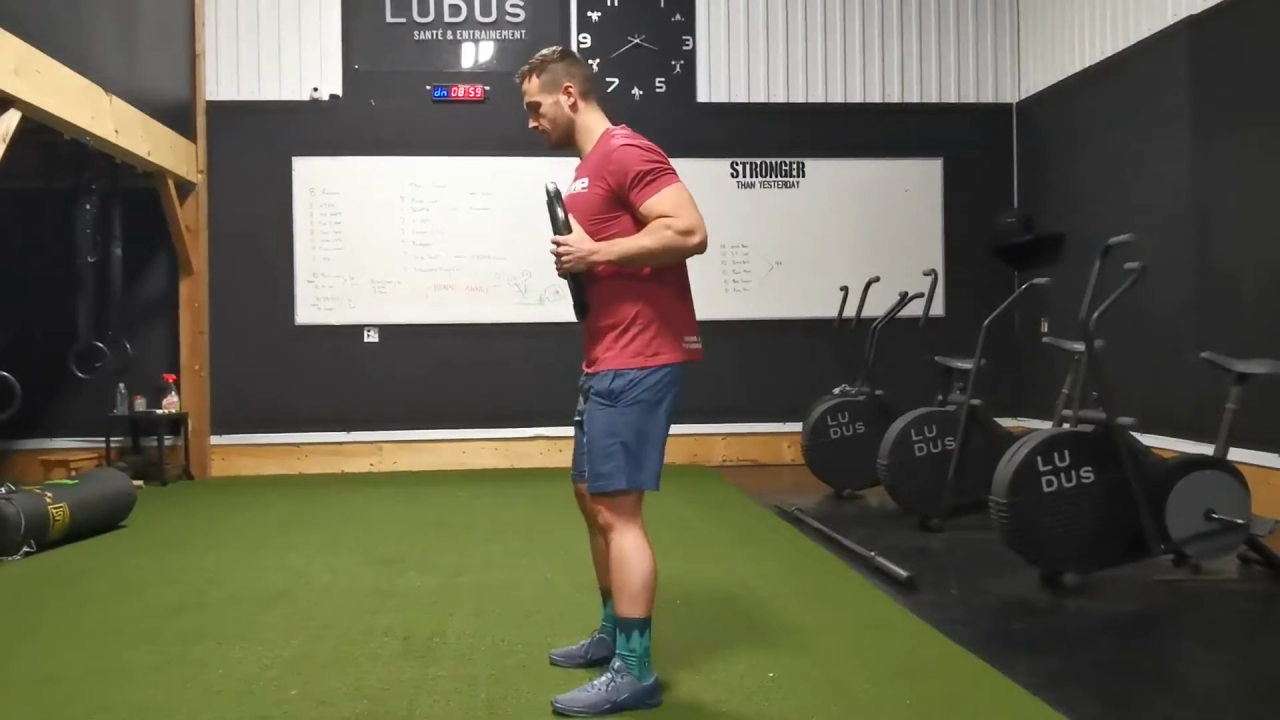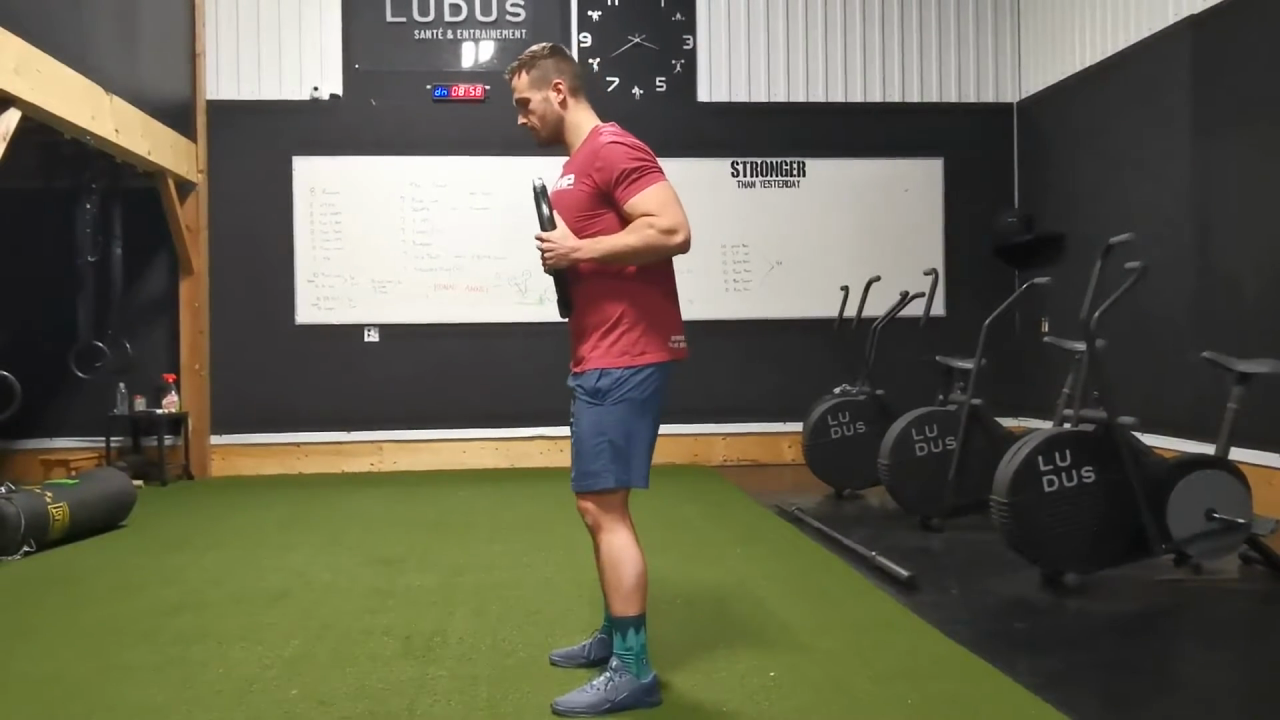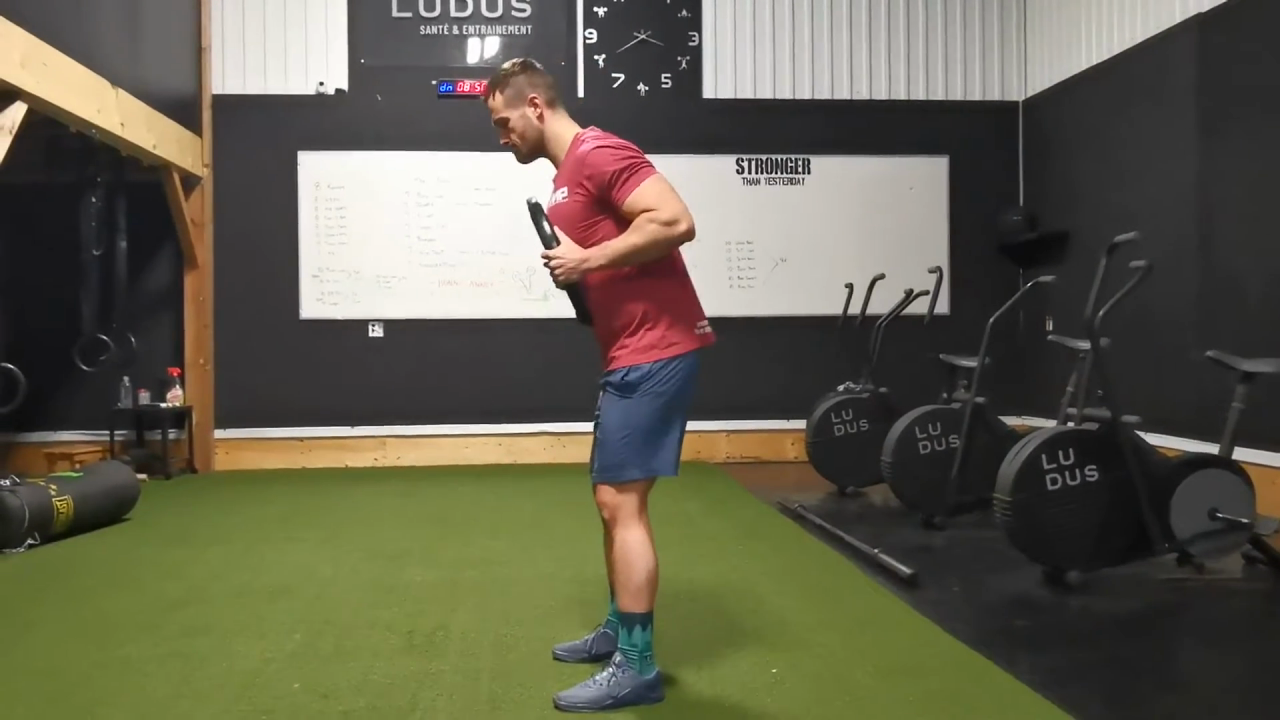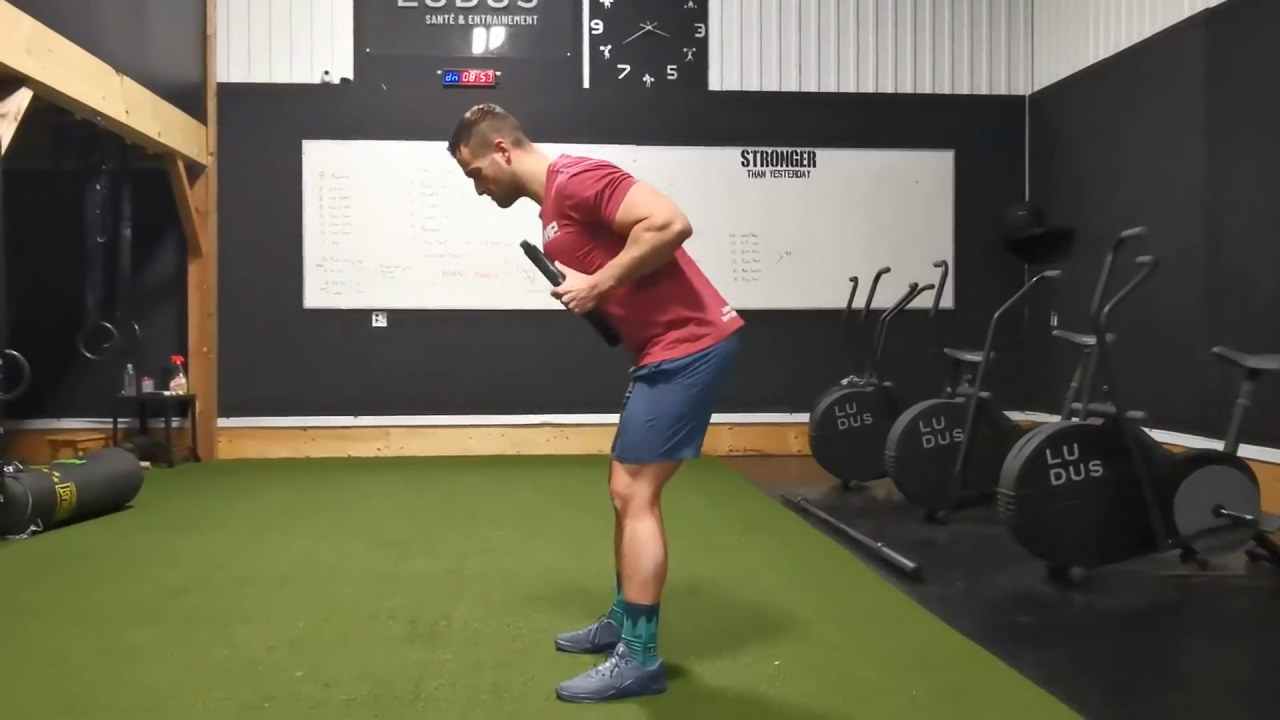
dt=0.7s
person 1, frame 1
left shoulder: (626, 153)
right shoulder: (589, 168)
left elbow: (689, 231)
left wrist: (595, 253)
right wrist: (577, 260)
left hip: (640, 359)
right hip: (609, 358)
left knee: (615, 509)
right knee: (593, 498)
right ankle: (613, 634)
person 1, frame 2
left shoulder: (613, 150)
right shoulder: (578, 164)
left elbow: (672, 231)
left wrist: (578, 250)
right wrist: (565, 254)
left hip: (625, 358)
right hip: (600, 358)
left knee: (603, 508)
right knee: (600, 505)
right ankle: (613, 636)
person 1, frame 3
left shoulder: (598, 155)
right shoulder: (568, 176)
left elbow: (675, 221)
left wrist: (587, 261)
right wrist: (575, 265)
left hip: (656, 352)
right hip: (631, 354)
left knee: (621, 502)
right knee: (613, 499)
left ankle: (636, 667)
right ankle: (618, 630)
person 1, frame 4
left shoulder: (576, 180)
right shoulder: (554, 205)
left elbow: (670, 224)
left wrist: (598, 285)
right wrist: (582, 292)
left hip: (689, 345)
right hip: (667, 348)
left knee: (634, 493)
right knee: (629, 491)
left ankle: (639, 657)
right ankle: (623, 620)
